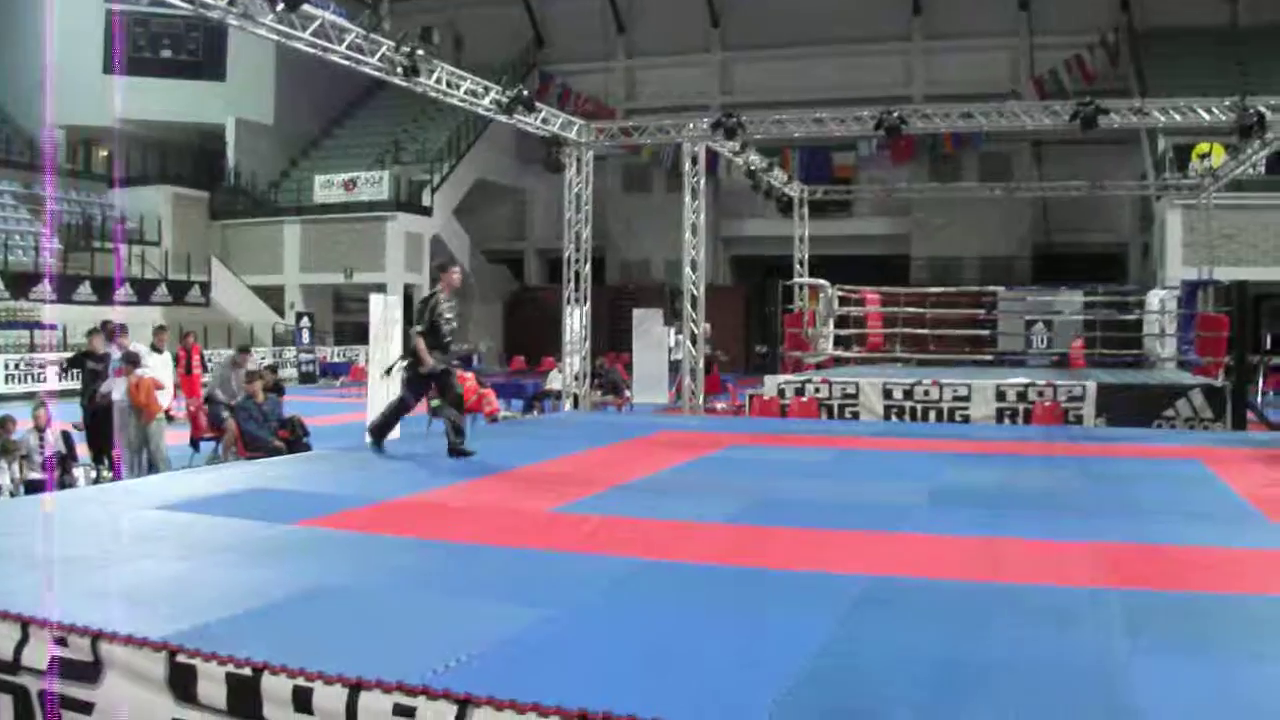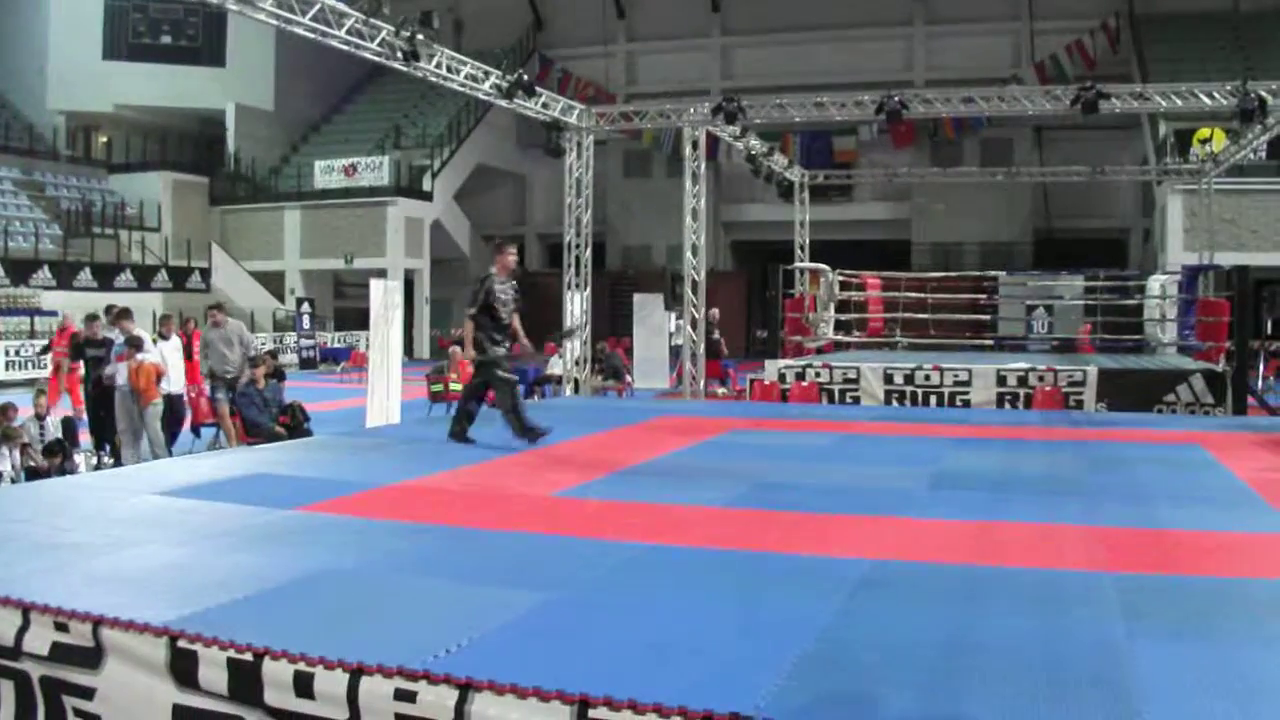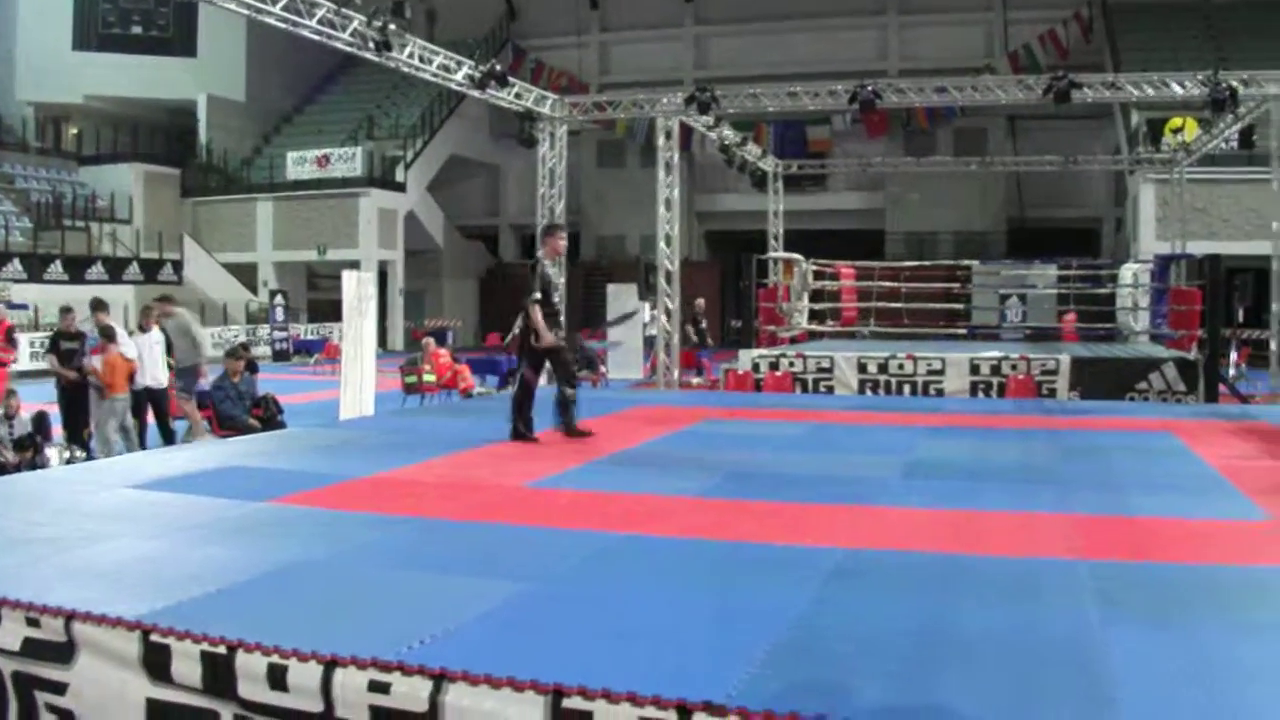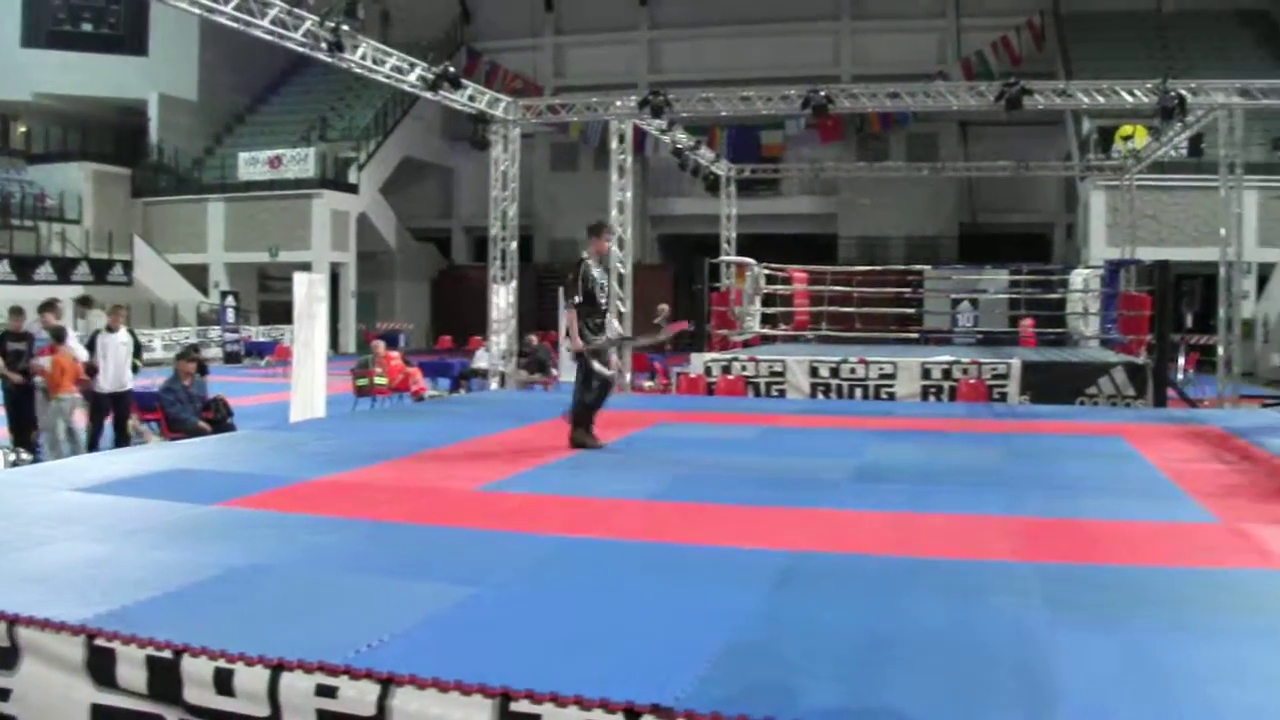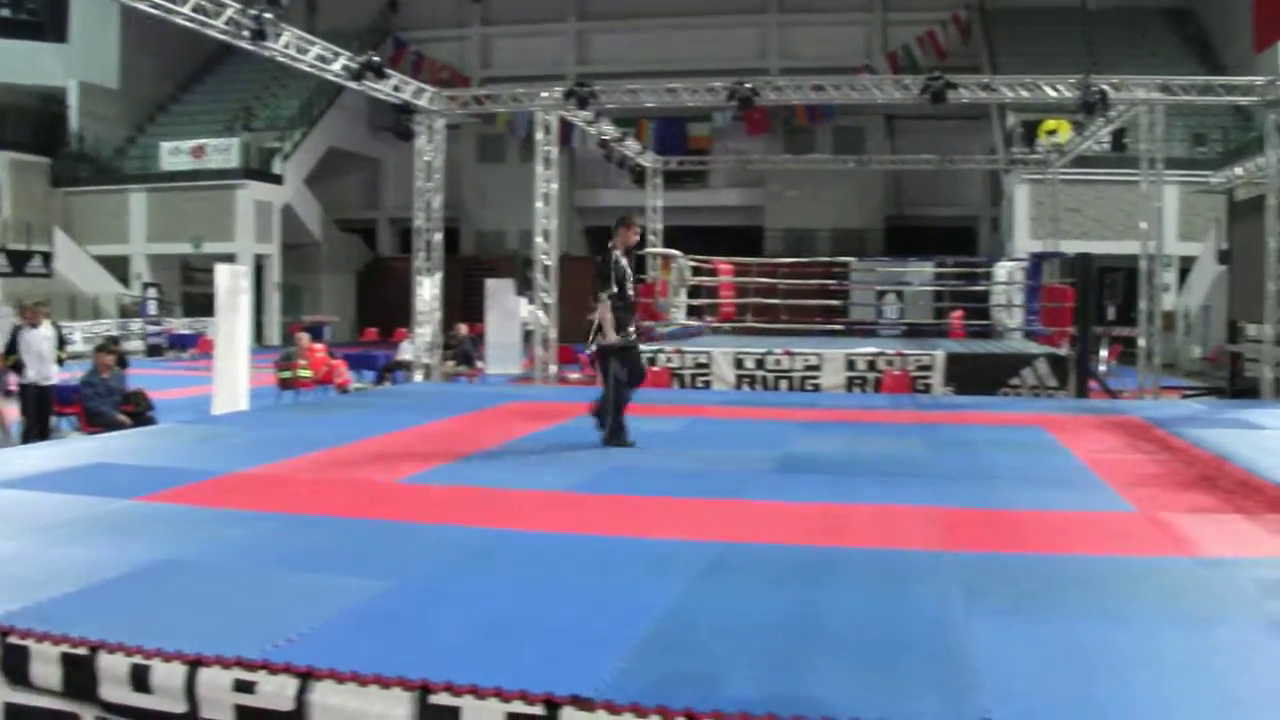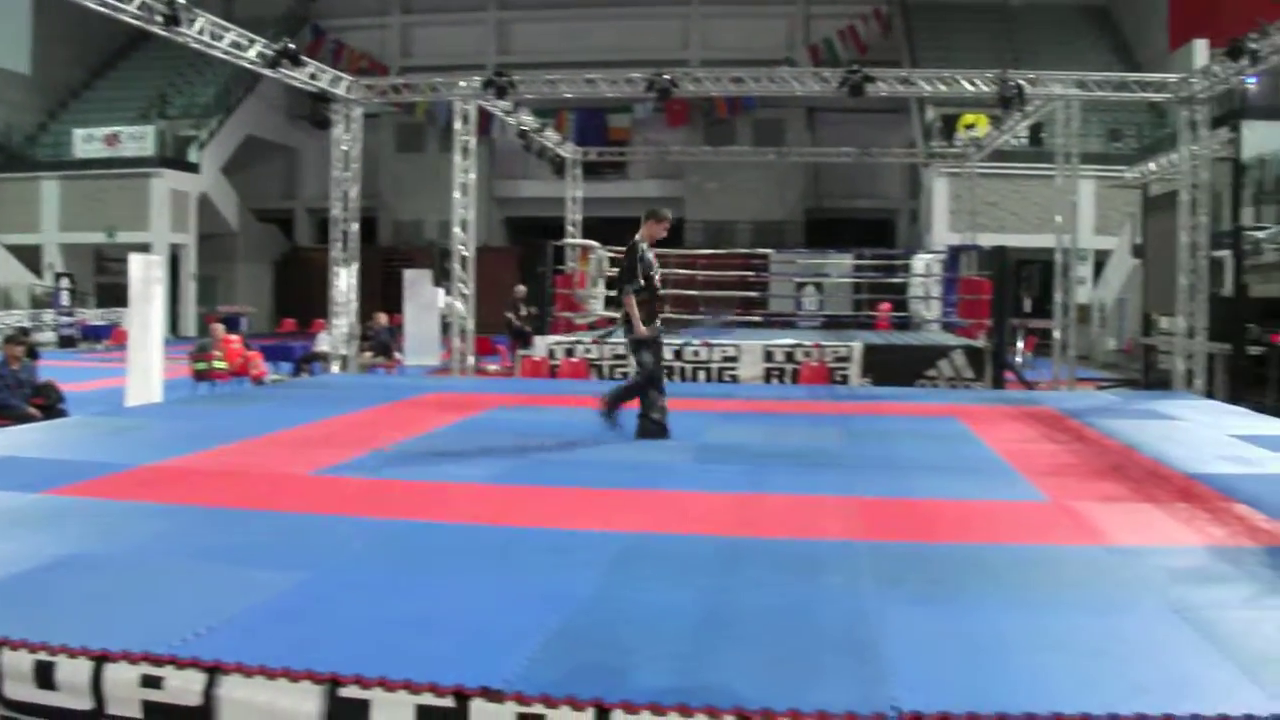
dt=0.4s
person 1, frame 1
left shoulder: (452, 301)
right shoulder: (431, 301)
right elbow: (416, 333)
right wrist: (427, 359)
left hip: (443, 360)
right hip: (425, 359)
left knee: (455, 399)
right knee: (407, 401)
left ankle: (456, 445)
right ankle: (378, 431)
person 1, frame 2
left shoulder: (511, 283)
right shoulder: (487, 283)
right elbow: (471, 316)
left wrist: (522, 338)
right wrist: (469, 346)
left hip: (501, 342)
right hip: (487, 342)
left knee: (477, 388)
right knee: (507, 384)
left ankle: (458, 429)
right ankle: (525, 430)
person 1, frame 3
left shoulder: (553, 266)
right shoulder: (538, 266)
right elbow: (532, 303)
right wrist: (543, 333)
left hip: (553, 332)
right hip: (536, 334)
left knee: (568, 374)
right knee: (528, 381)
left ankle: (567, 424)
right ankle: (520, 429)
person 1, frame 4
left shoulder: (598, 267)
right shoulder: (582, 268)
right elbow: (571, 306)
left wrist: (606, 331)
right wrist: (575, 337)
left hip: (596, 335)
right hip: (585, 336)
left knee: (587, 383)
right knee: (602, 381)
left ankle: (581, 433)
right ankle: (581, 430)
person 1, frame 5
left shoulder: (621, 257)
right shoulder: (612, 258)
right elbow: (604, 298)
right wrist: (609, 332)
left hip: (622, 329)
right hip: (610, 330)
left knee: (635, 373)
right knee: (617, 380)
left ankle: (602, 410)
right ankle: (614, 433)
person 1, frame 6
left shoulder: (646, 249)
right shoulder: (636, 251)
right elbow: (629, 292)
right wrist: (638, 324)
left hip: (648, 321)
right hip: (638, 322)
left knee: (654, 373)
right knee: (649, 371)
left ankle: (652, 424)
right ankle: (611, 403)
